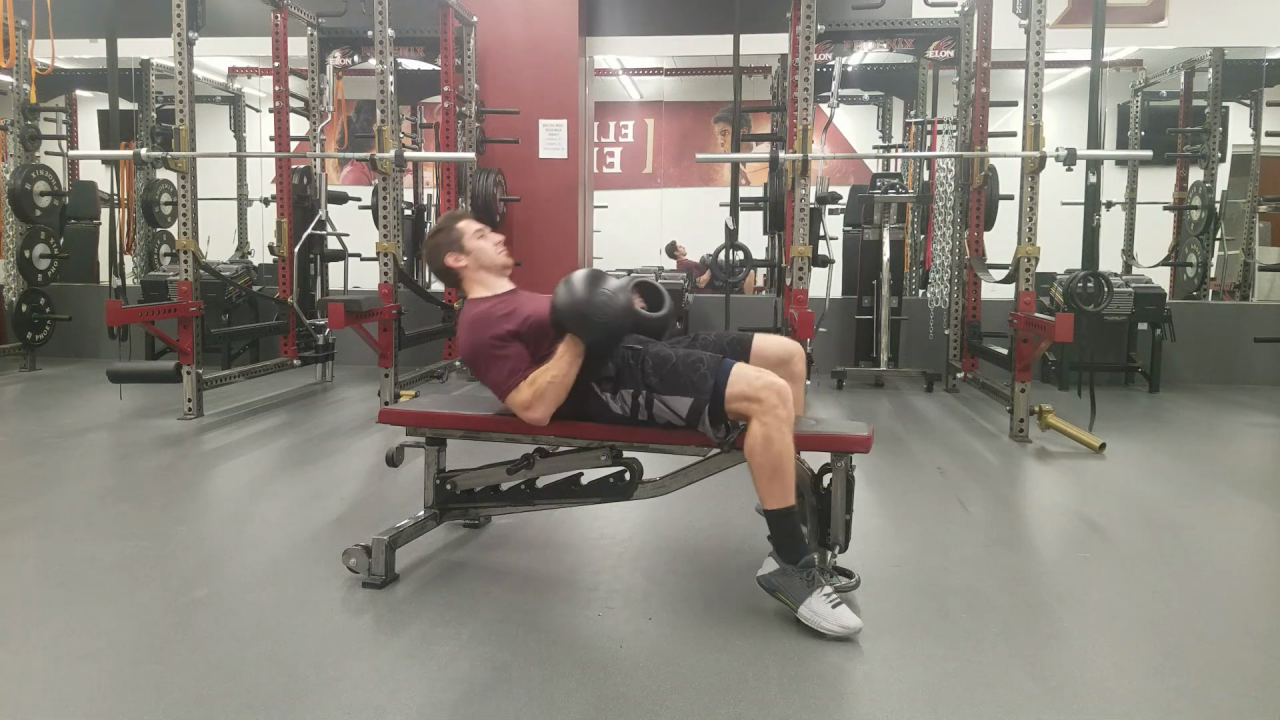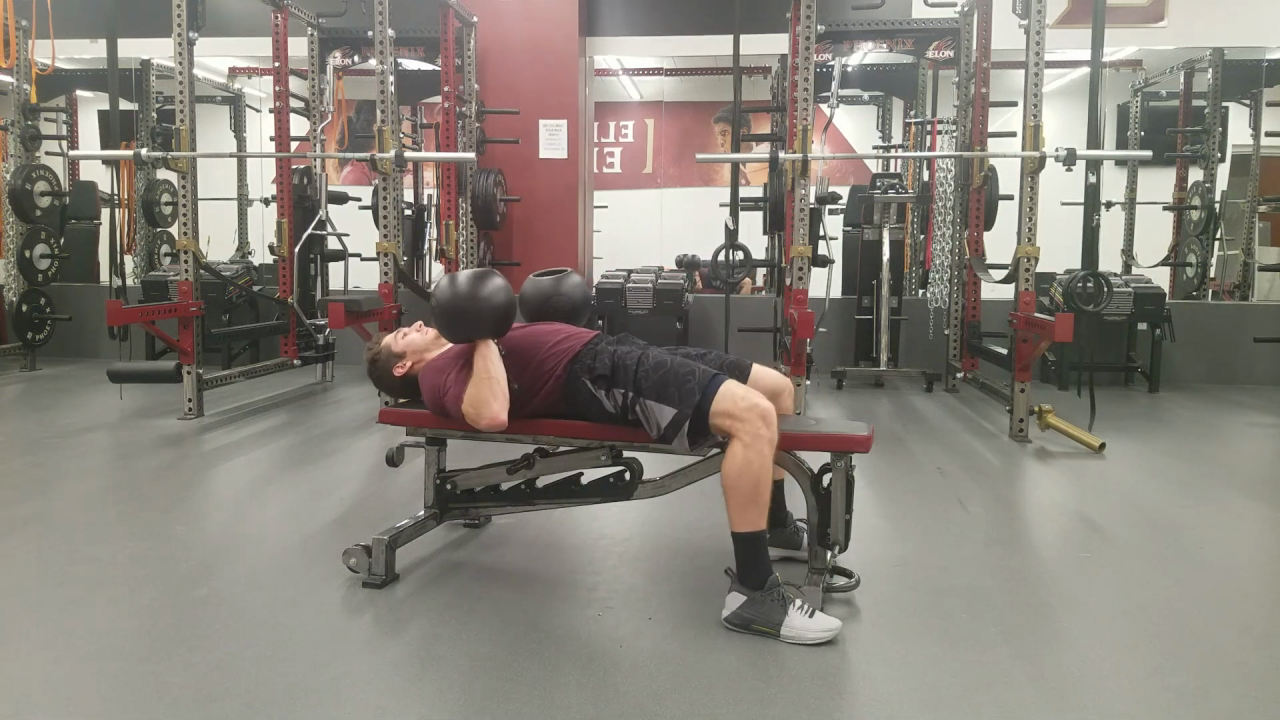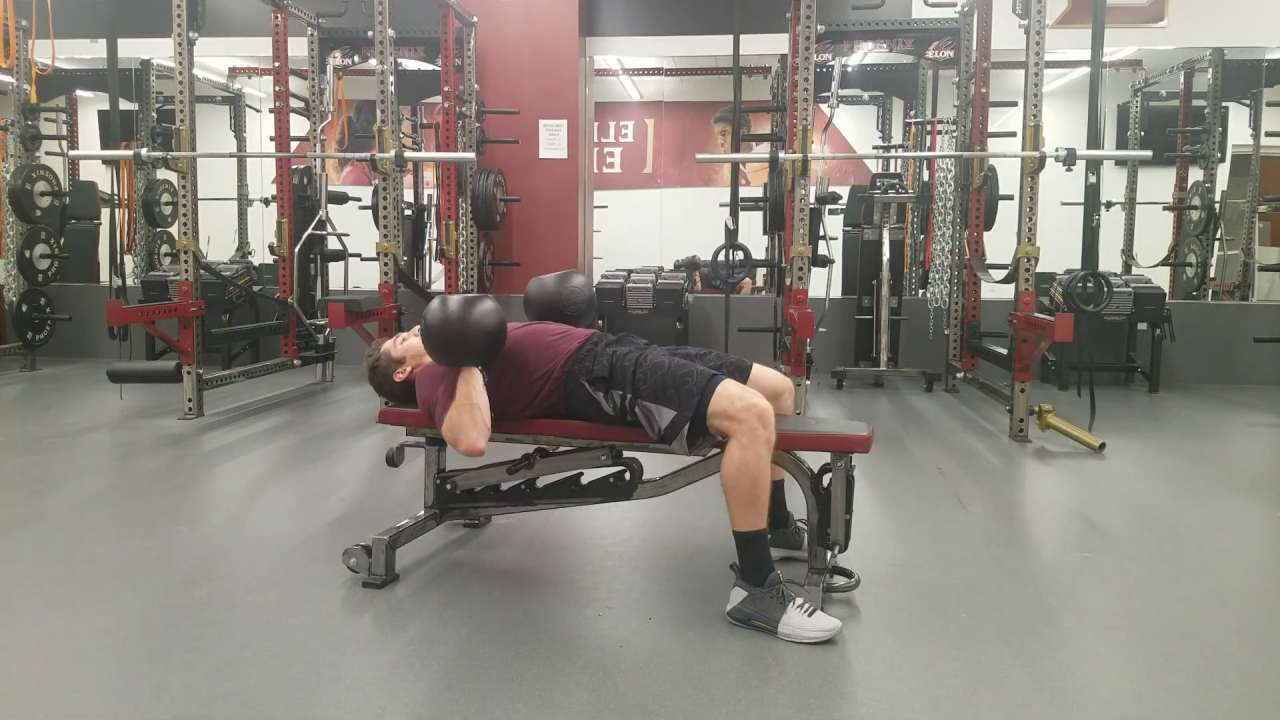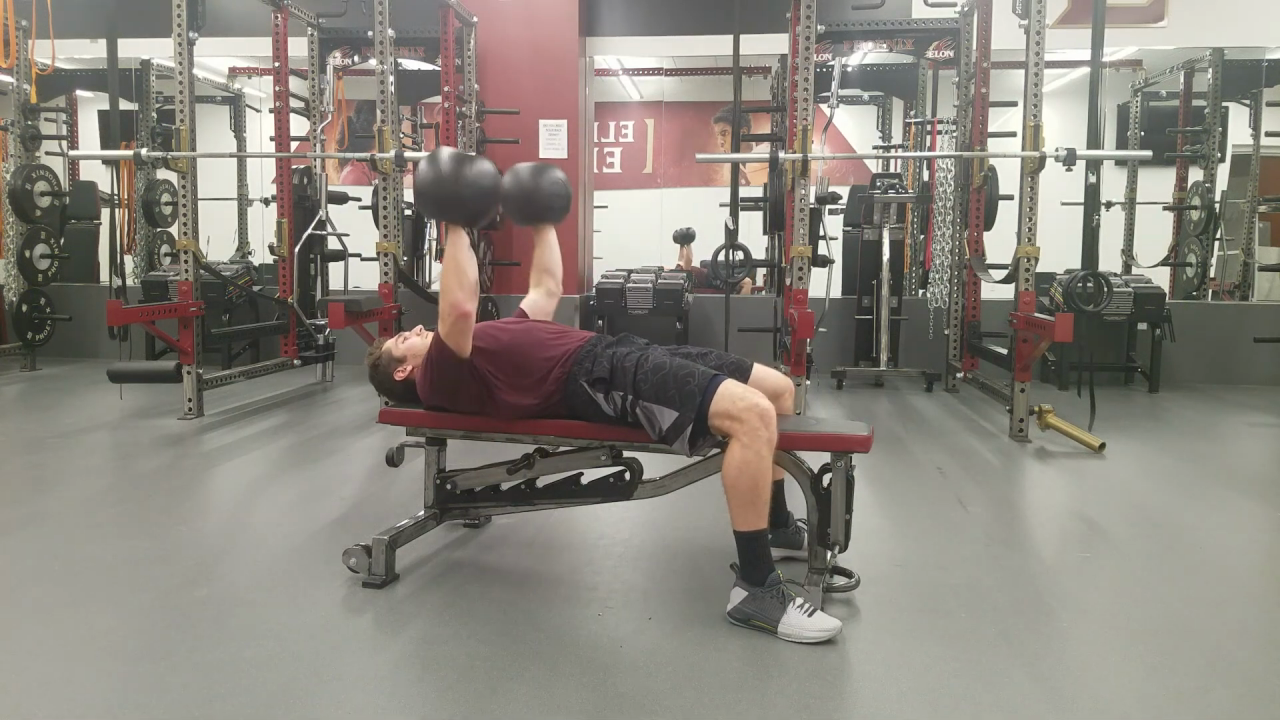
dt=1s
person 1, frame 1
left shoulder: (509, 299)
right shoulder: (480, 327)
right elbow: (534, 408)
right wrist: (576, 336)
left hip: (636, 352)
right hip: (614, 383)
left knee: (787, 354)
right knee: (769, 395)
left ankle: (788, 506)
right ankle: (790, 564)
person 1, frame 2
left shoulder: (467, 354)
right shoulder: (438, 375)
right elbow: (492, 415)
right wrist: (481, 335)
right hip: (600, 376)
left knee: (777, 388)
right knee: (753, 416)
left ankle: (777, 525)
right ankle: (753, 591)
person 1, frame 3
right shoulder: (436, 378)
right elbow: (472, 440)
right wrist: (466, 357)
right hip: (598, 377)
left knee: (777, 389)
right knee: (751, 416)
left ankle: (779, 527)
right ankle: (756, 589)
person 1, frame 4
left shoulder: (478, 340)
right shoulder: (439, 378)
left elbow: (547, 287)
right elbow: (461, 308)
left wrist: (543, 219)
right wrist: (452, 225)
right hip: (599, 377)
left knee: (778, 390)
right knee: (753, 415)
left ankle: (779, 524)
right ankle: (756, 588)
